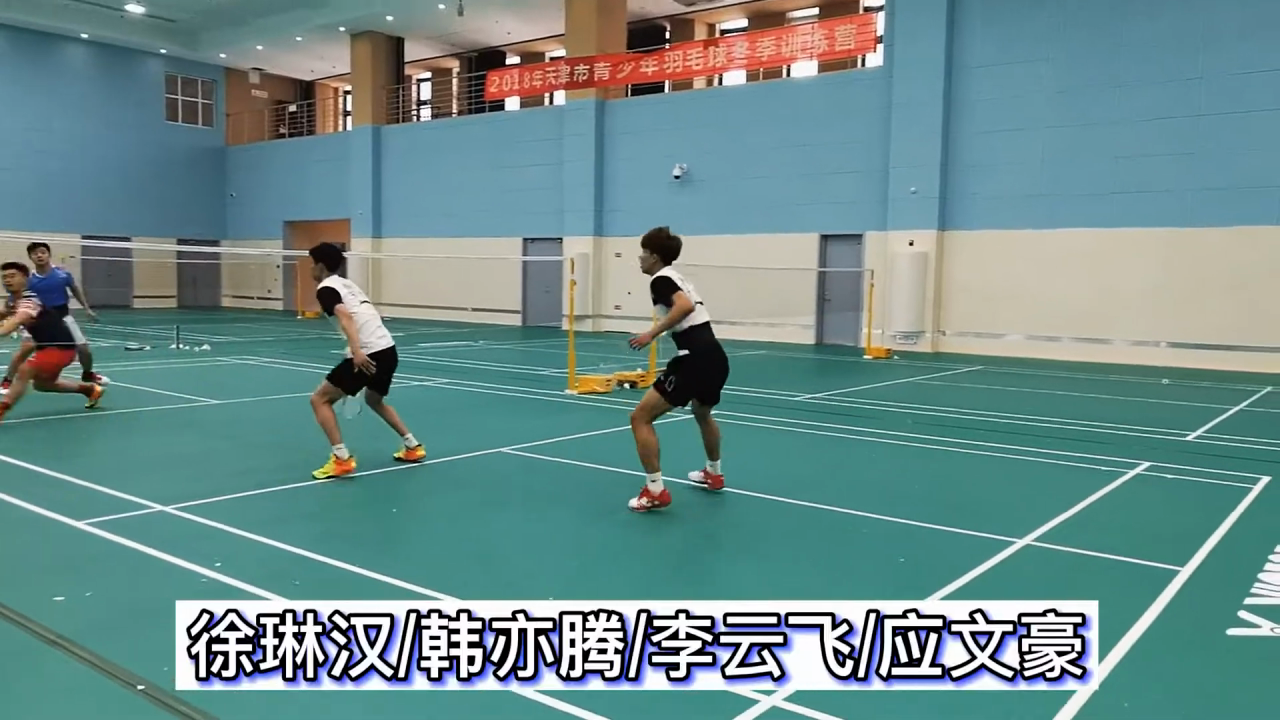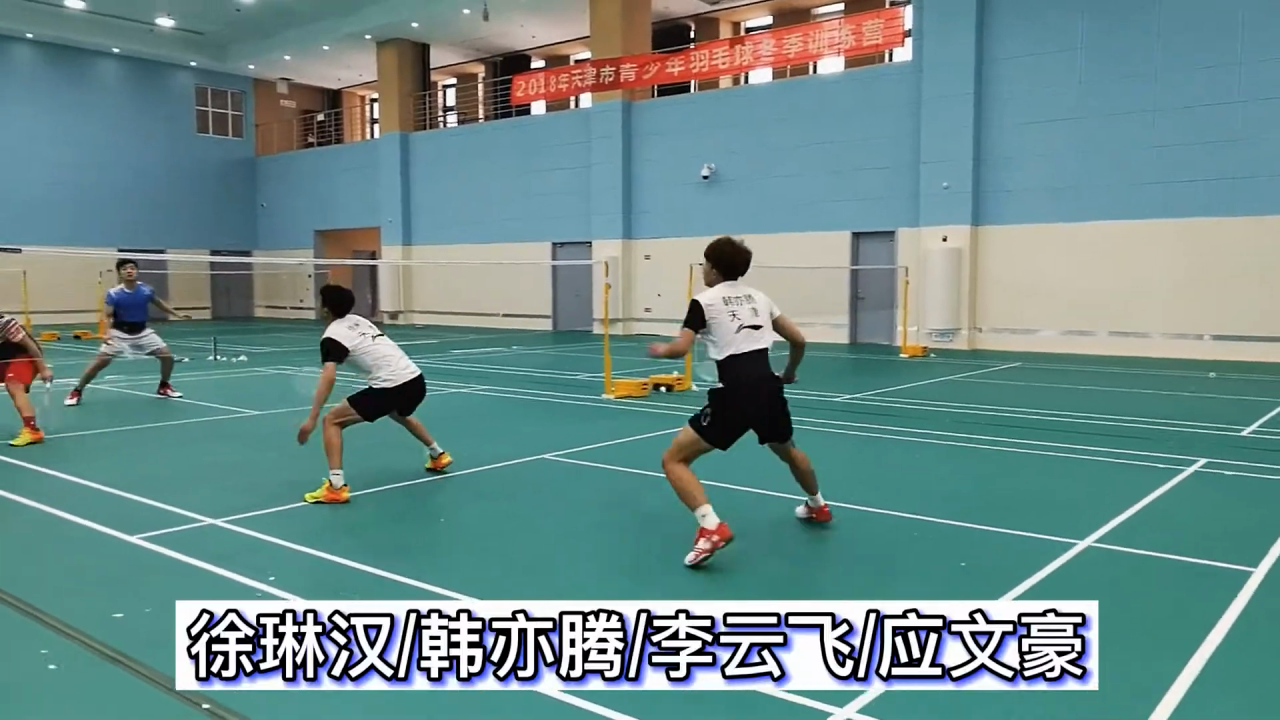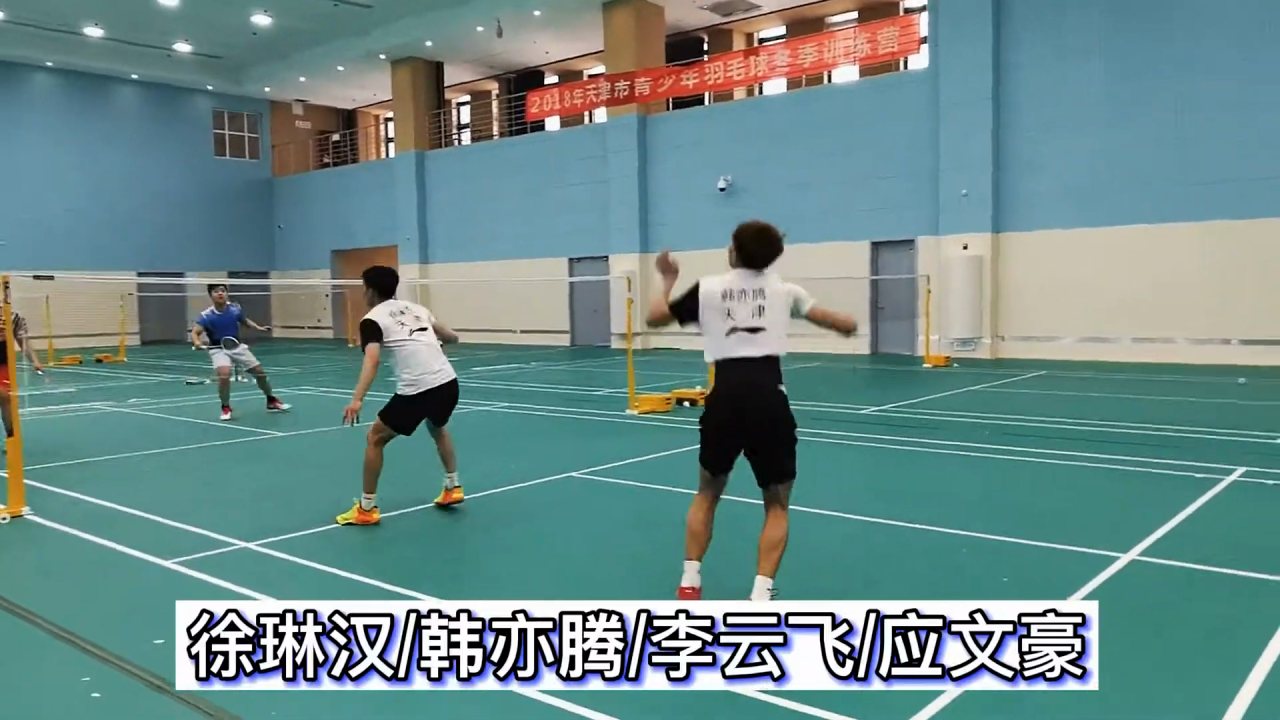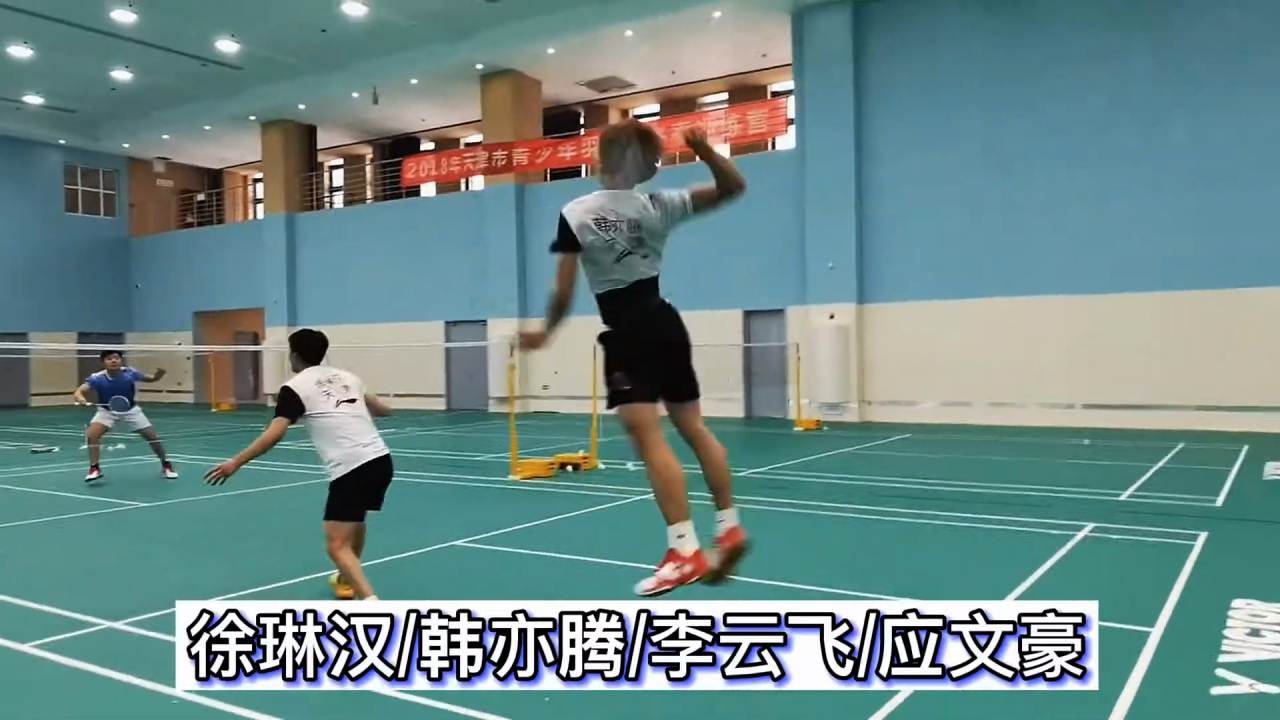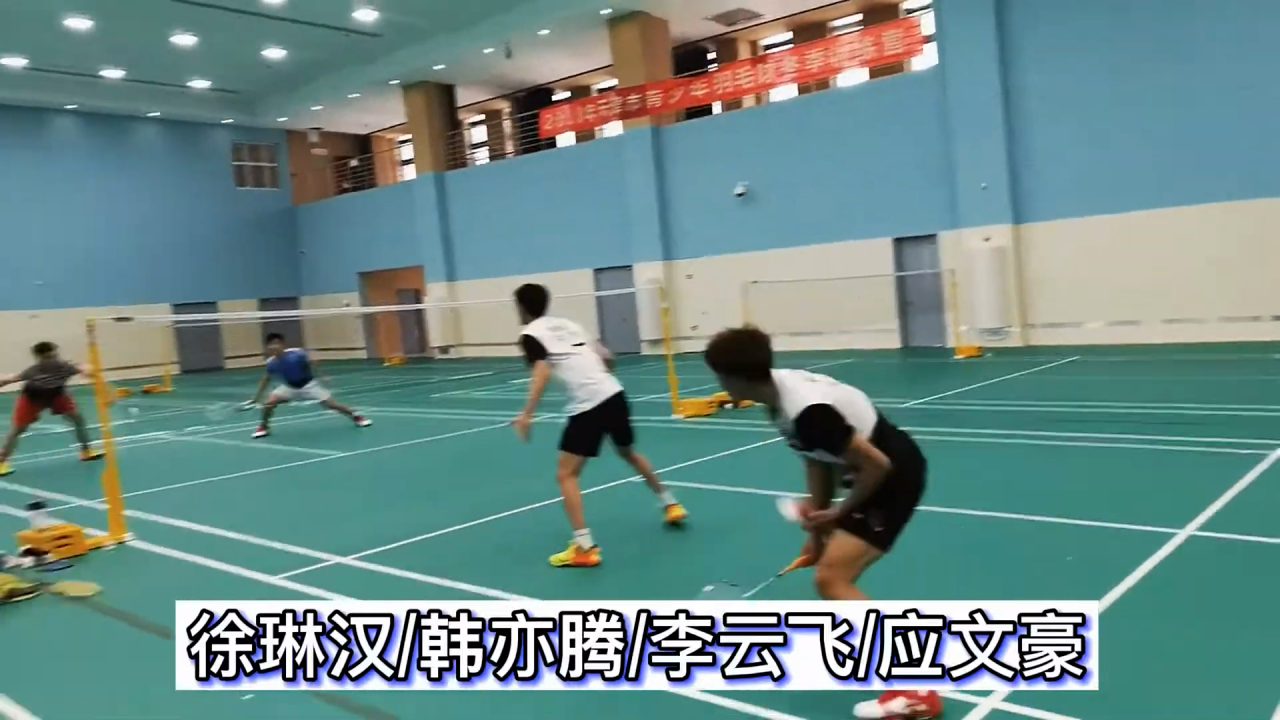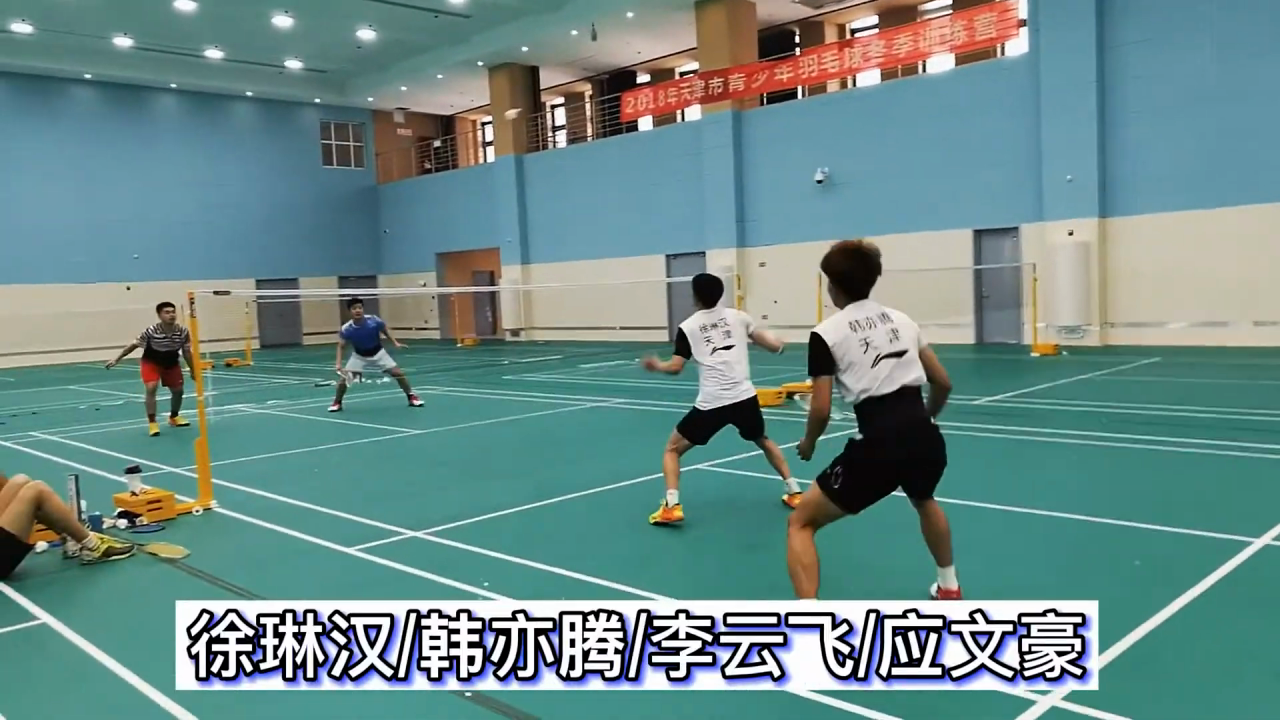
dt=0.4s
person 1, frame 1
left shoulder: (661, 280)
right shoulder: (677, 277)
left elbow: (685, 305)
left wrist: (652, 333)
left hip: (694, 360)
right hip: (716, 357)
left knee: (640, 418)
right knee: (701, 413)
left ankle: (656, 491)
right ankle: (713, 474)
person 1, frame 2
left shoulder: (704, 301)
right shoulder: (759, 297)
left elbow: (681, 347)
right elbow: (798, 340)
left wrist: (661, 350)
right wrist: (789, 372)
left hip: (734, 393)
right hip: (769, 388)
left knee: (673, 460)
right knee: (786, 449)
left ankle: (712, 528)
right ankle: (817, 506)
person 1, frame 3
left shoulder: (707, 288)
right shoulder: (784, 291)
left elbow: (655, 317)
right elbow: (844, 326)
left wrist: (667, 281)
right wrist: (847, 321)
left hip: (724, 403)
right hip: (770, 404)
left knee: (707, 495)
right knee: (777, 507)
left ankle: (689, 585)
right ankle: (761, 596)
person 1, frame 4
left shoulder: (575, 216)
right shoulder: (656, 204)
left elbow: (563, 294)
right elbow: (733, 187)
left wrist: (544, 332)
right wrist: (704, 149)
left hip: (625, 340)
right hip: (665, 329)
left knee: (649, 439)
right knee: (695, 430)
left ankle: (686, 552)
right ankle: (729, 529)
person 1, frame 5
left shoulder: (807, 411)
right shoulder: (782, 386)
left elbow: (877, 464)
right elbow: (820, 460)
left wrist: (836, 515)
right wrist: (819, 529)
left hip: (896, 474)
right hip: (880, 468)
left knee: (831, 581)
person 1, frame 6
left shoulder: (826, 334)
right shoulder: (900, 319)
left elbow: (821, 408)
right elbow: (941, 382)
left wrist: (808, 444)
left hip: (878, 447)
right hip: (927, 442)
left knee: (800, 524)
right knee: (924, 501)
right ankle: (948, 587)
person 2, frame 1
left shoulder: (325, 288)
right shoulder: (346, 284)
left elbow: (345, 316)
left wrist: (356, 352)
left hip: (367, 355)
right hip: (388, 350)
left knee: (319, 399)
right knee: (374, 399)
left ankle: (342, 458)
right ankle: (412, 446)
person 2, frame 2
left shoulder: (331, 337)
right shoulder: (359, 320)
left elbow: (328, 378)
left wrist: (312, 419)
left hip: (392, 386)
right hip: (416, 380)
left knee: (332, 421)
right knee: (399, 415)
left ankle: (336, 486)
right ankle: (438, 455)
person 2, frame 3
left shoulder: (373, 320)
right shoulder: (416, 308)
left elbow: (372, 360)
right elbow: (453, 338)
left wrist: (357, 399)
left hip: (416, 392)
right hip: (448, 384)
left knee: (375, 440)
right knee: (437, 430)
left ankle: (367, 508)
right ankle: (452, 487)
person 2, frame 4
left shoulder: (295, 388)
right shoulder: (347, 377)
left elbow: (274, 434)
right elbow: (384, 410)
left wrist: (235, 463)
left hip: (350, 469)
right hip: (382, 460)
left knee: (338, 546)
right knee: (353, 516)
right ankle: (348, 582)
person 2, frame 5
left shoulder: (530, 335)
right shoulder: (568, 325)
left elbow: (542, 373)
right elbow: (606, 357)
left wrist: (527, 414)
left hip: (589, 407)
right hip: (615, 395)
left knee: (566, 475)
right knee: (629, 453)
left ankle: (584, 548)
right ankle: (671, 506)
person 2, frame 6
left shoulder: (688, 327)
right shoulder: (737, 316)
left elbow: (675, 367)
right elbow: (774, 346)
left wrist: (656, 365)
right wrist: (779, 344)
left hip: (711, 404)
right hip: (745, 398)
left knee: (672, 449)
right knee: (764, 442)
left ankle: (671, 505)
right ankle: (793, 491)
